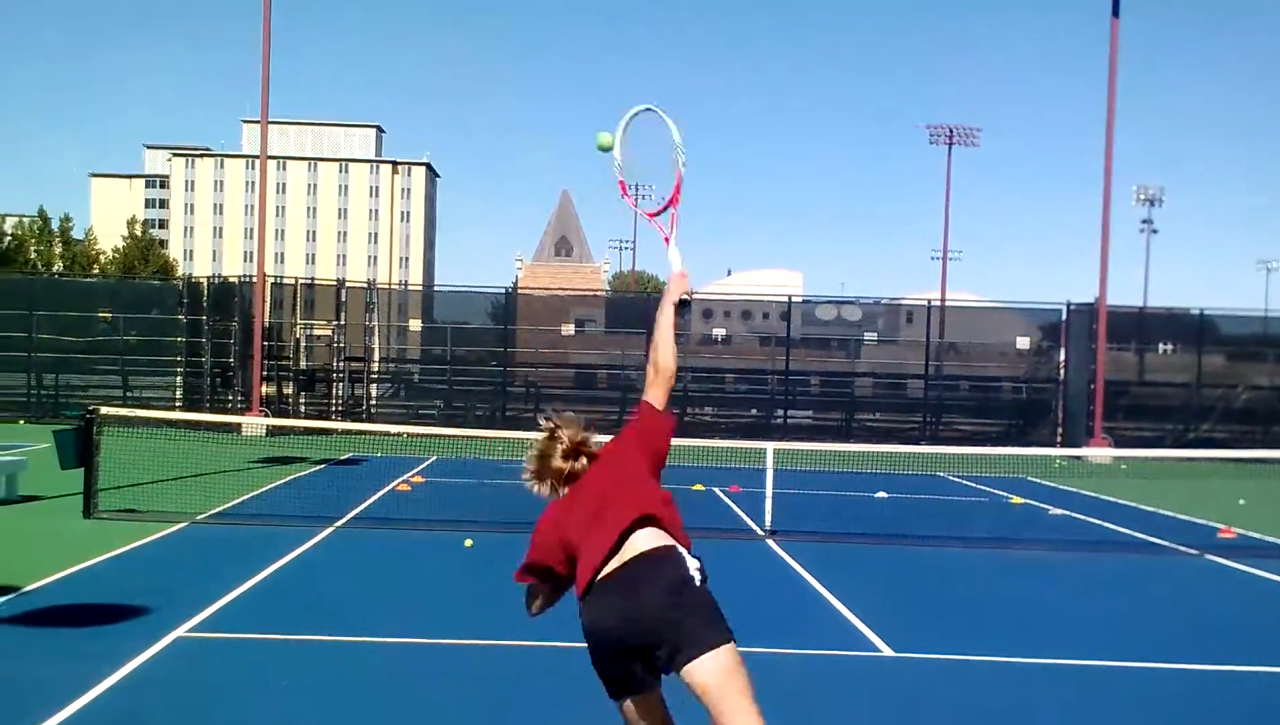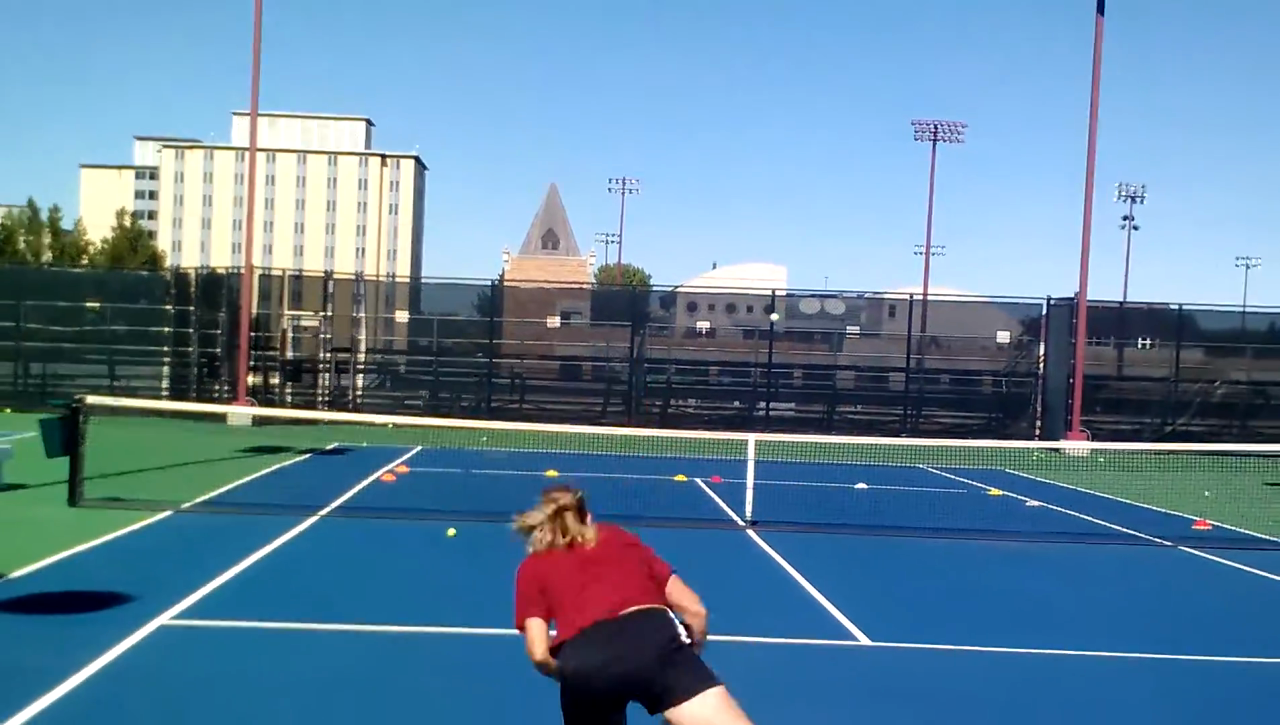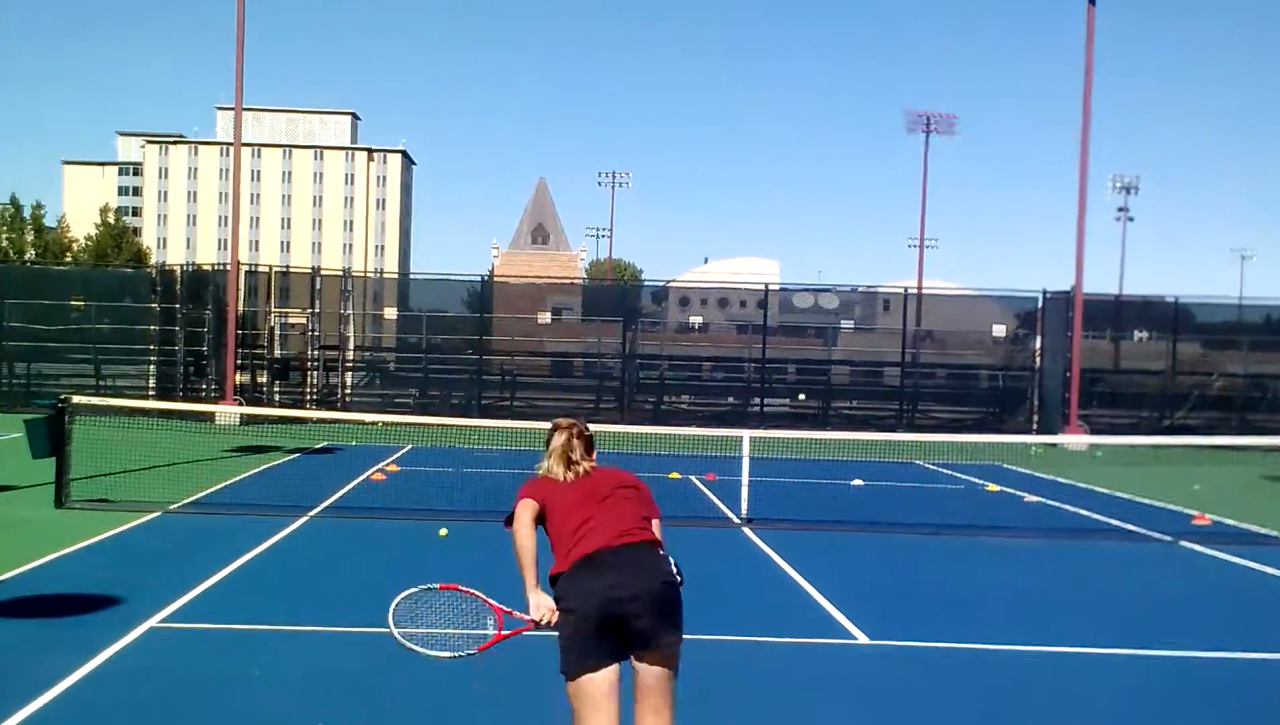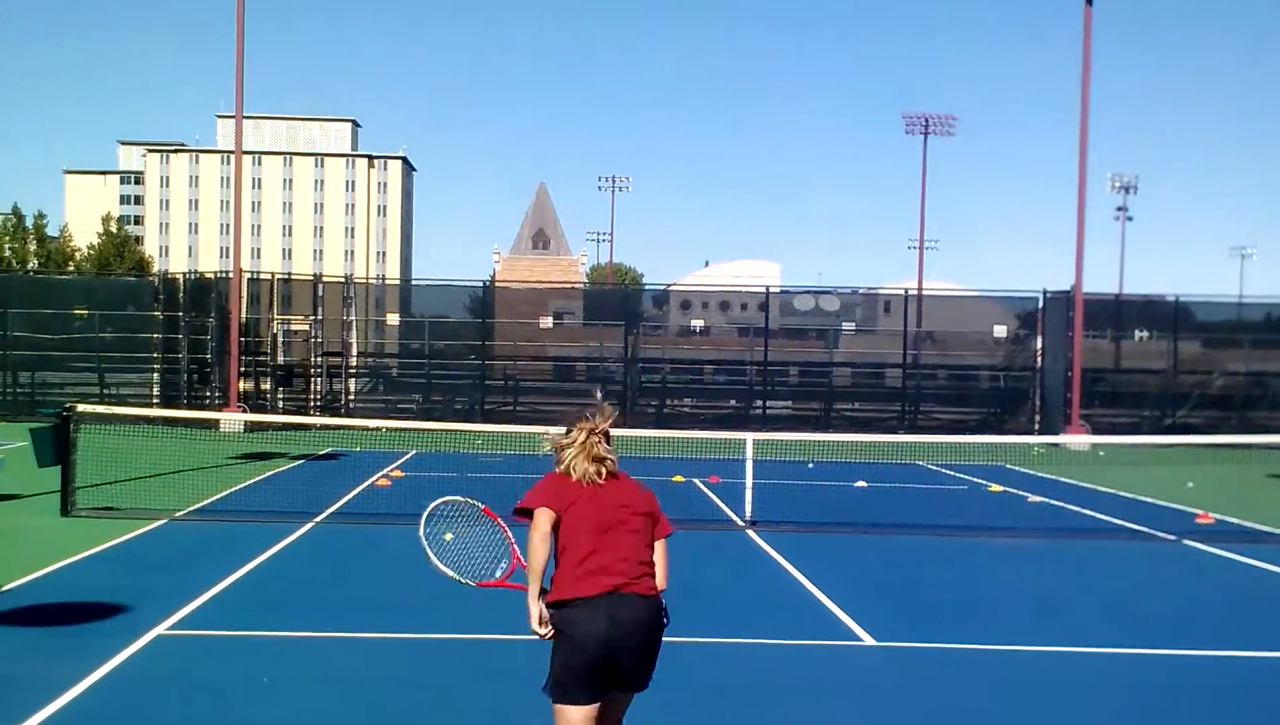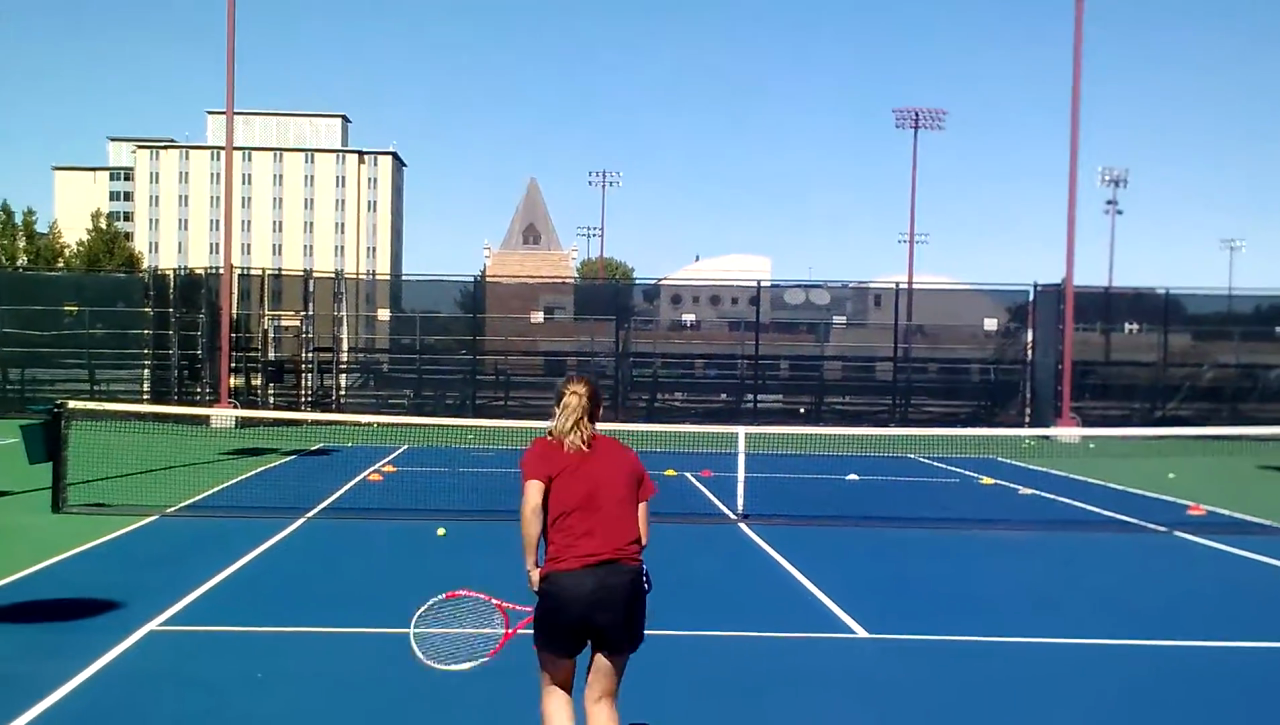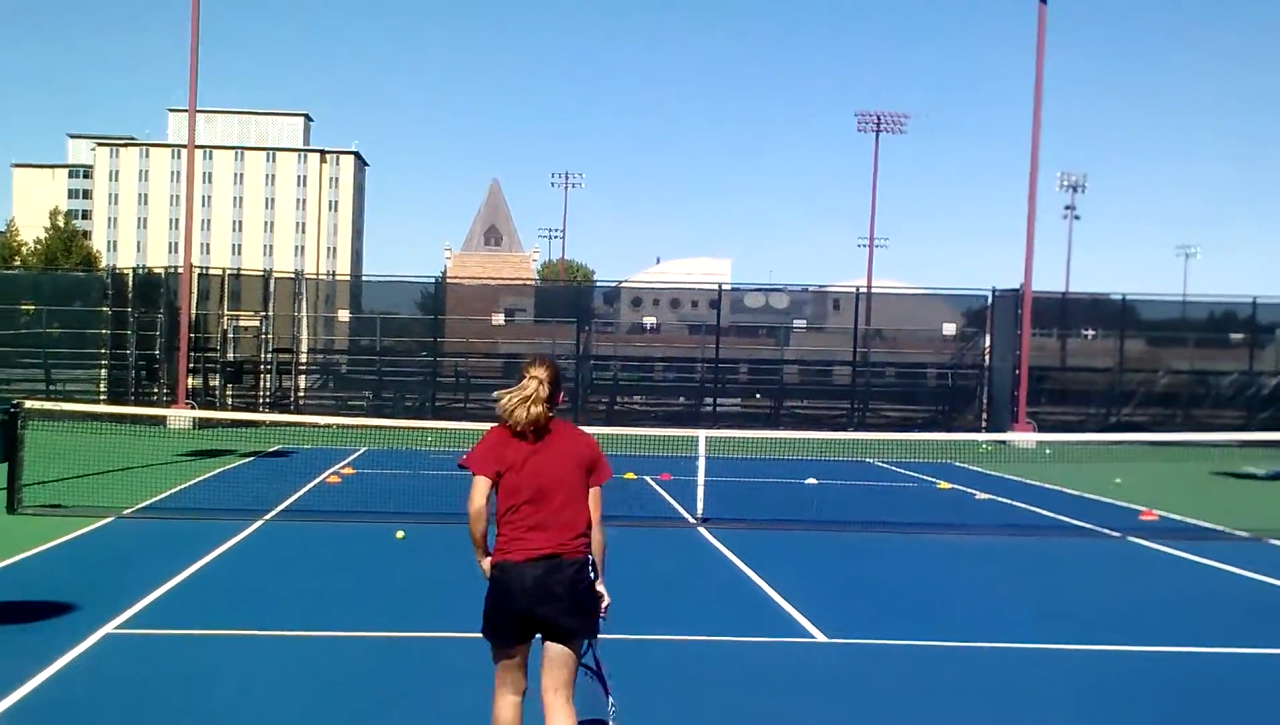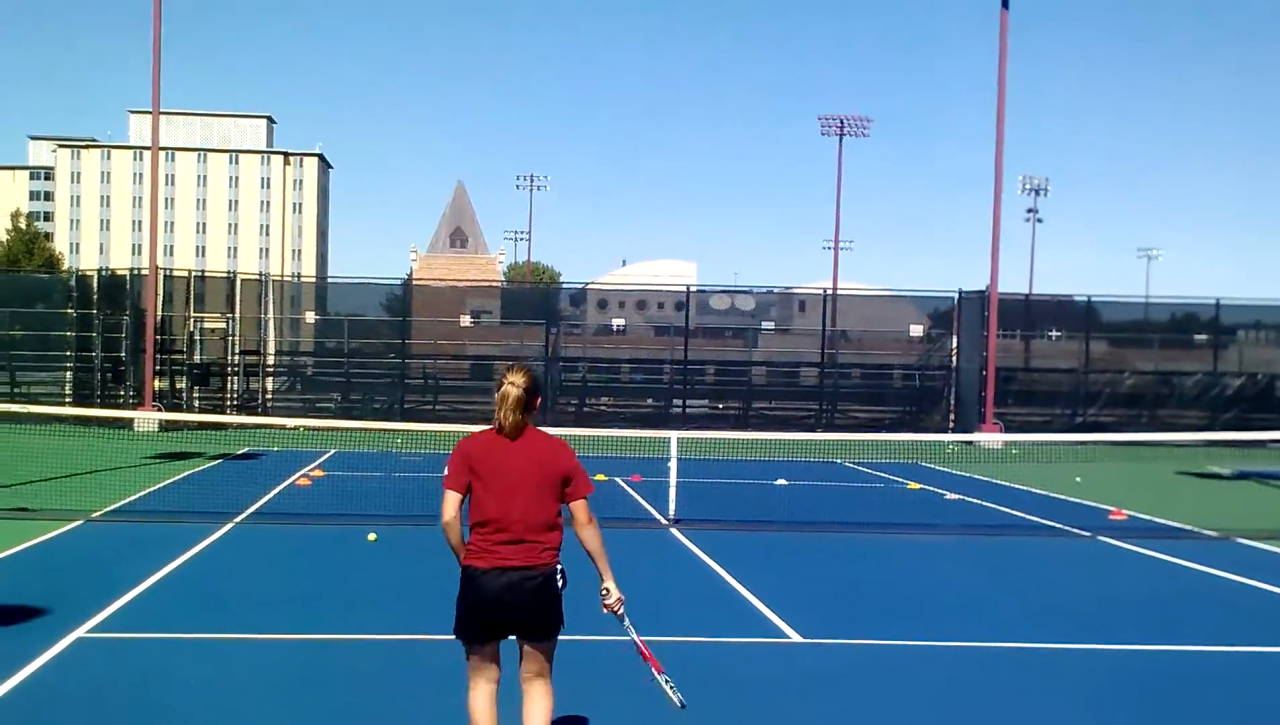
dt=0.2s
person 1, frame 1
left shoulder: (550, 527)
right shoulder: (628, 452)
left elbow: (537, 603)
right elbow: (661, 377)
right wrist: (669, 301)
left hip: (603, 620)
right hip: (666, 581)
person 1, frame 2
left shoulder: (532, 570)
right shoulder: (623, 541)
left elbow: (539, 653)
right elbow: (691, 609)
left wrist: (567, 675)
right wrist: (690, 649)
left hip: (589, 657)
person 1, frame 3
left shoulder: (539, 487)
right shoulder: (630, 480)
left elbow: (523, 519)
left wrist: (533, 592)
left hip: (583, 586)
right hip: (651, 575)
person 1, frame 4
left shoulder: (554, 484)
right shoulder: (643, 494)
left elbow: (541, 532)
right elbow: (660, 578)
left wrist: (535, 602)
left hip: (579, 615)
right hip: (641, 616)
person 1, frame 5
left shoulder: (543, 451)
right shoulder: (628, 457)
left elbow: (531, 507)
right elbow: (641, 534)
left wrist: (532, 566)
left hip: (564, 581)
right hip: (624, 581)
left knee: (556, 690)
person 1, frame 6
left shoulder: (495, 440)
right shoulder: (585, 444)
left elbow: (477, 505)
right elbow: (595, 522)
left wrist: (483, 555)
right wrist: (598, 578)
left hip: (511, 573)
right hip: (568, 575)
left knee: (510, 687)
person 1, frame 7
left shoulder: (469, 448)
right shoulder: (560, 453)
left elbow: (449, 517)
right elbow: (584, 523)
left wrist: (466, 561)
right wrist: (607, 578)
left hip: (482, 579)
right hip: (539, 579)
left knee: (482, 680)
right knee: (537, 680)
